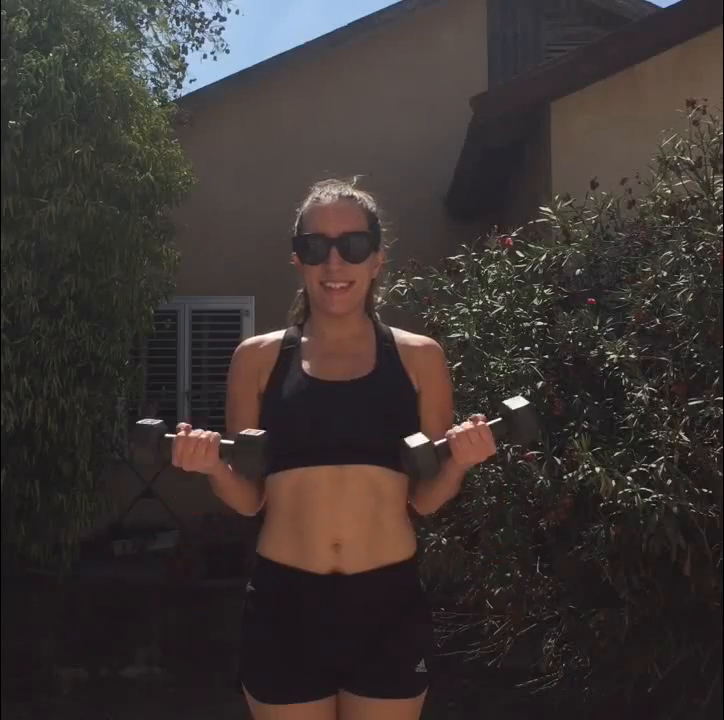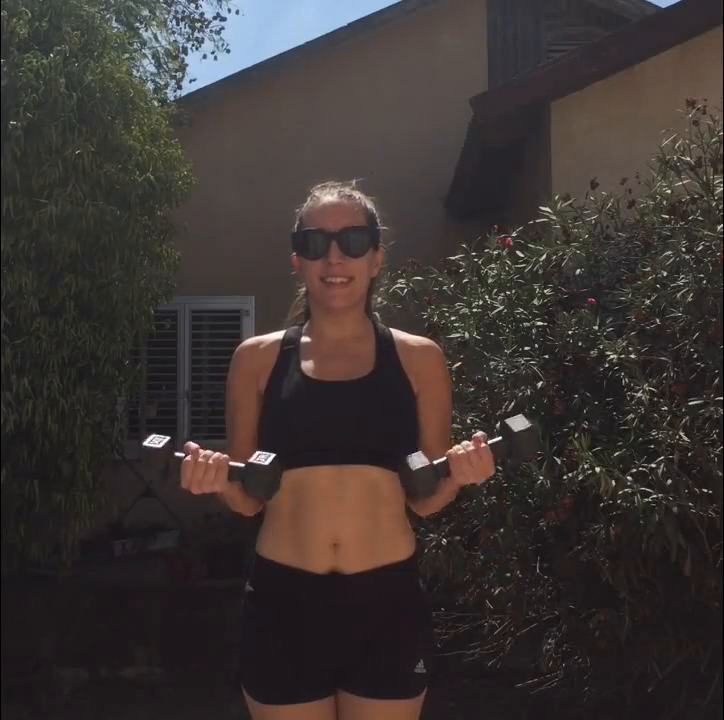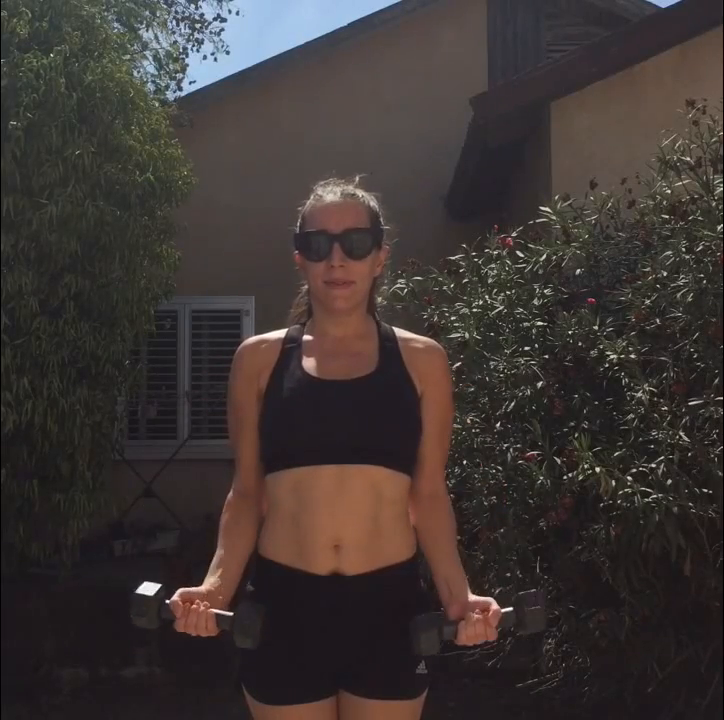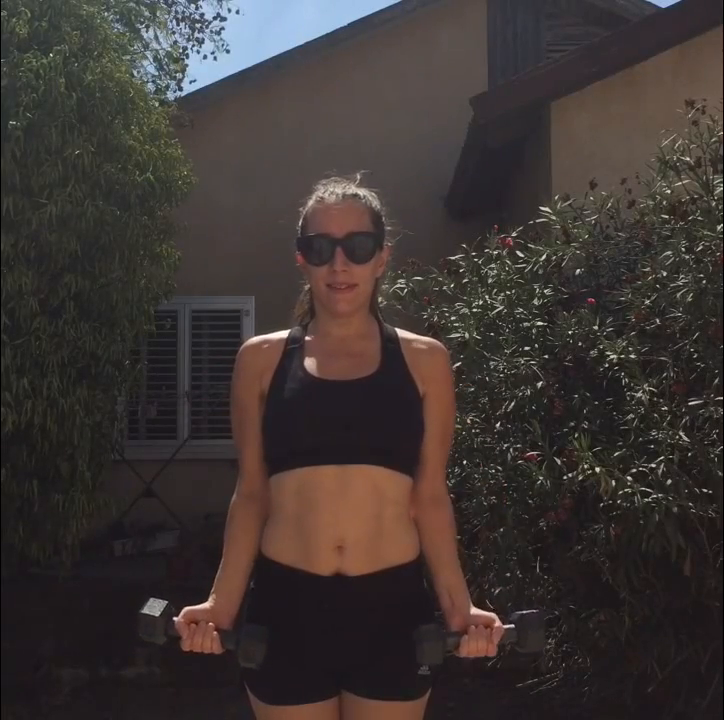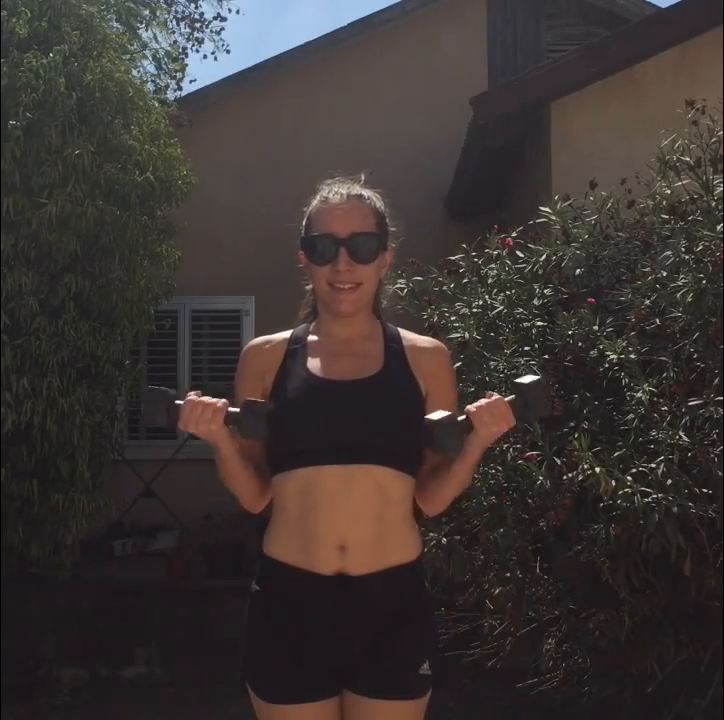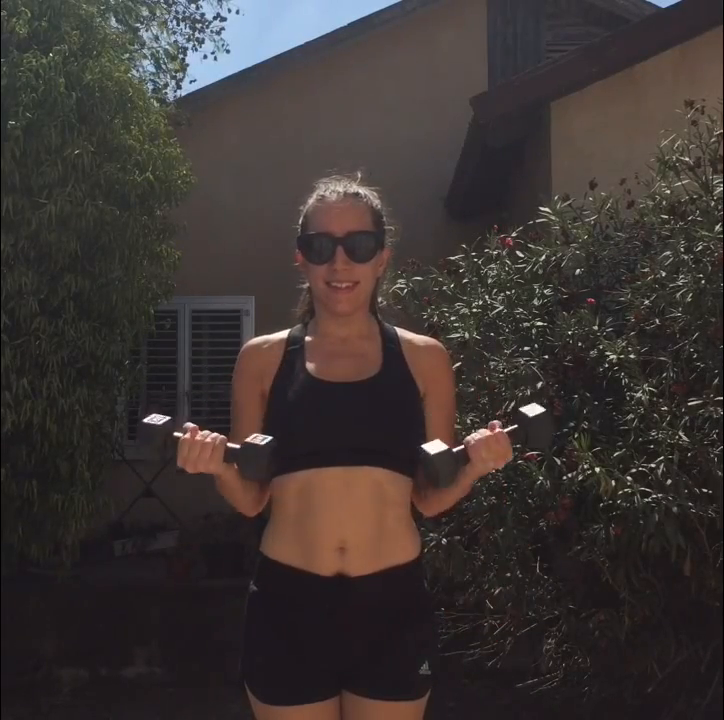
dt=0.5s
person 1, frame 1
left shoulder: (419, 358)
right shoulder: (259, 359)
left elbow: (425, 499)
right elbow: (249, 498)
left wrist: (457, 459)
right wrist: (214, 463)
left hip: (388, 603)
right hip: (285, 603)
person 1, frame 2
left shoulder: (417, 358)
right shoulder: (258, 358)
left elbow: (423, 499)
right elbow: (249, 499)
left wrist: (456, 472)
right wrist: (219, 475)
left hip: (388, 602)
right hip: (284, 602)
person 1, frame 3
left shoulder: (421, 359)
right shoulder: (260, 358)
left elbow: (429, 493)
right elbow: (247, 490)
left wrist: (457, 593)
right wrist: (217, 585)
left hip: (388, 604)
right hip: (285, 603)
person 1, frame 4
left shoulder: (424, 360)
right shoulder: (262, 359)
left elbow: (430, 495)
right elbow: (252, 491)
left wrist: (458, 602)
right wrist: (223, 599)
left hip: (393, 605)
right hip: (288, 604)
person 1, frame 5
left shoulder: (425, 359)
right shoulder: (265, 358)
left elbow: (432, 497)
right elbow: (254, 495)
left wrist: (476, 442)
right wrist: (221, 437)
left hip: (394, 604)
right hip: (290, 603)
person 1, frame 6
left shoulder: (423, 358)
right shoulder: (263, 358)
left elbow: (430, 497)
right elbow: (251, 498)
left wrist: (474, 465)
right wrist: (219, 464)
left hip: (392, 606)
right hip: (288, 606)
